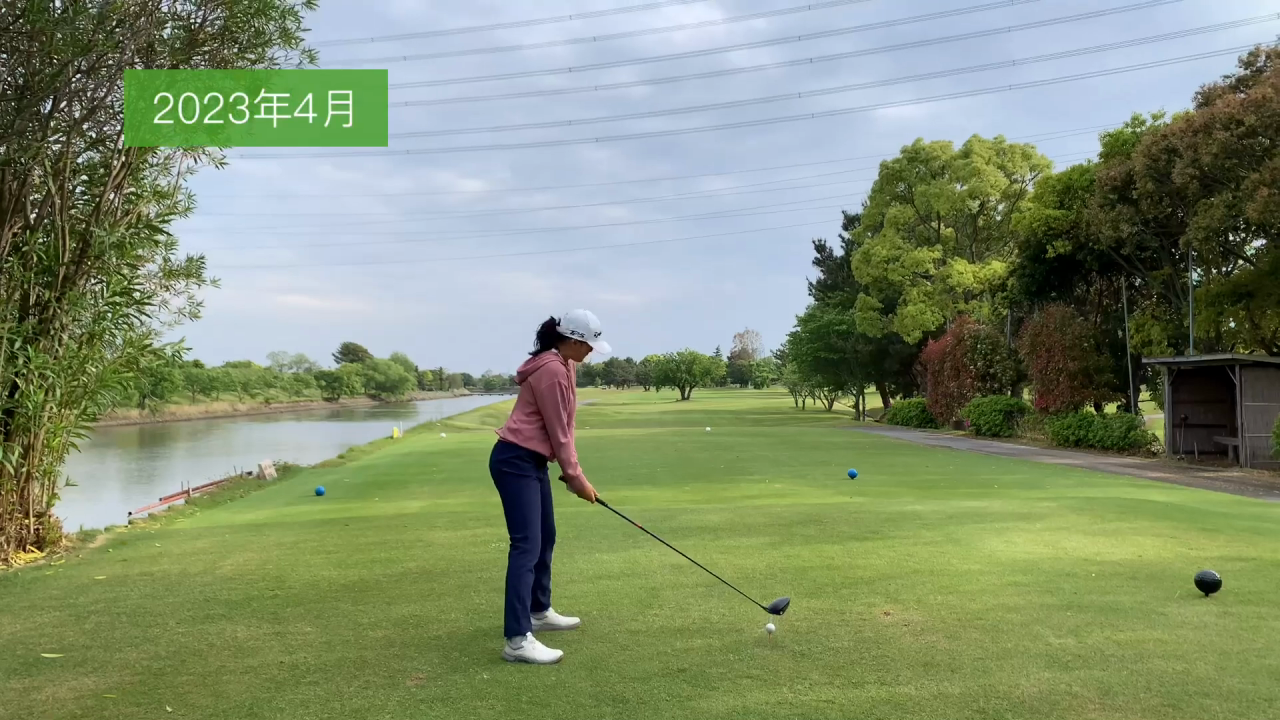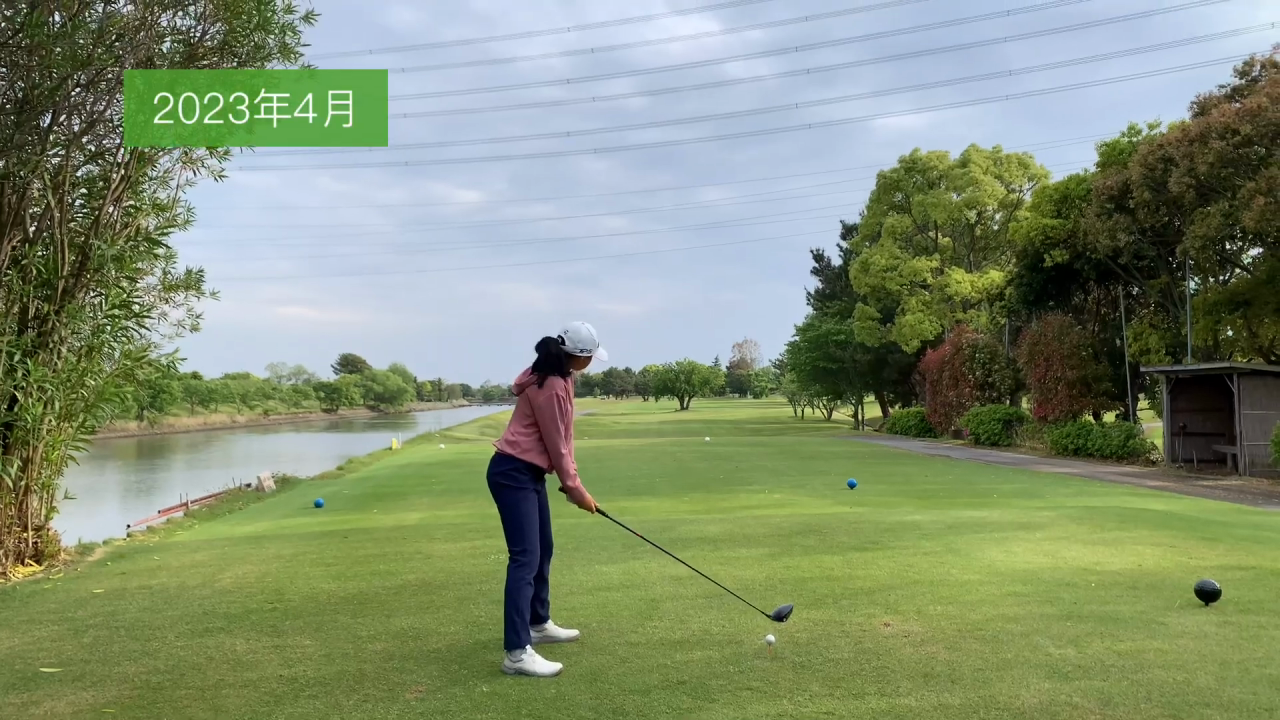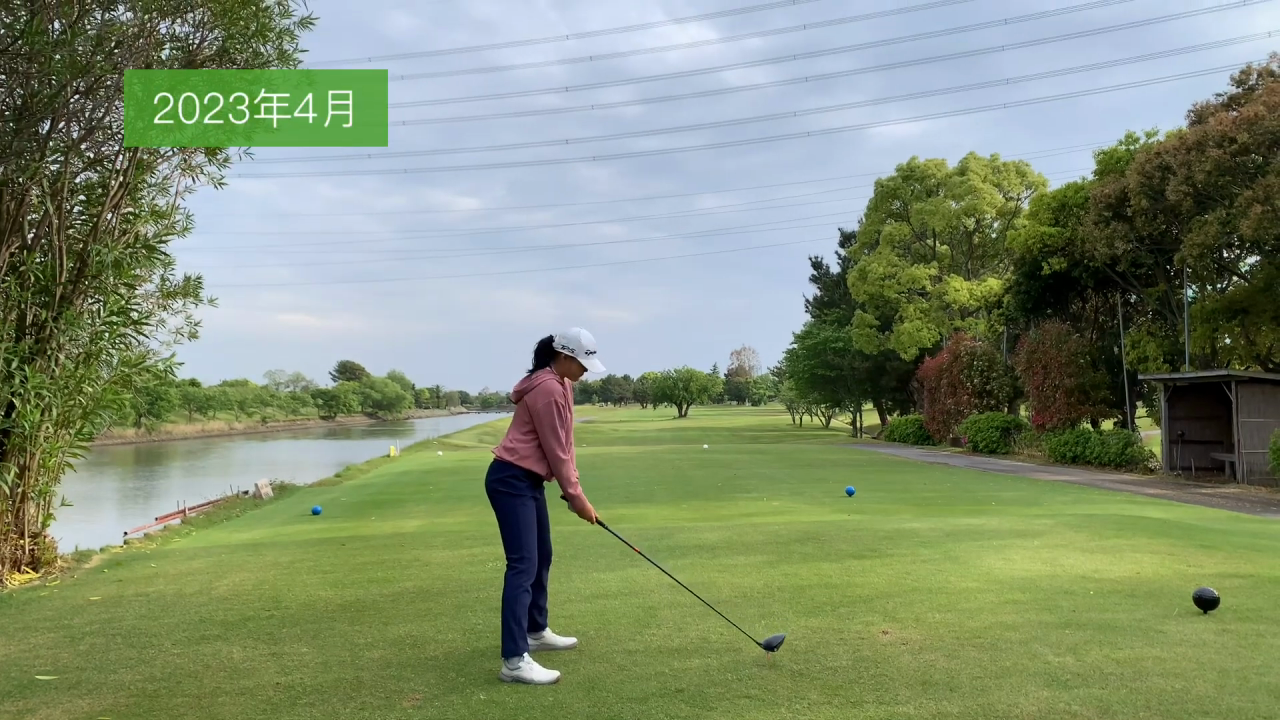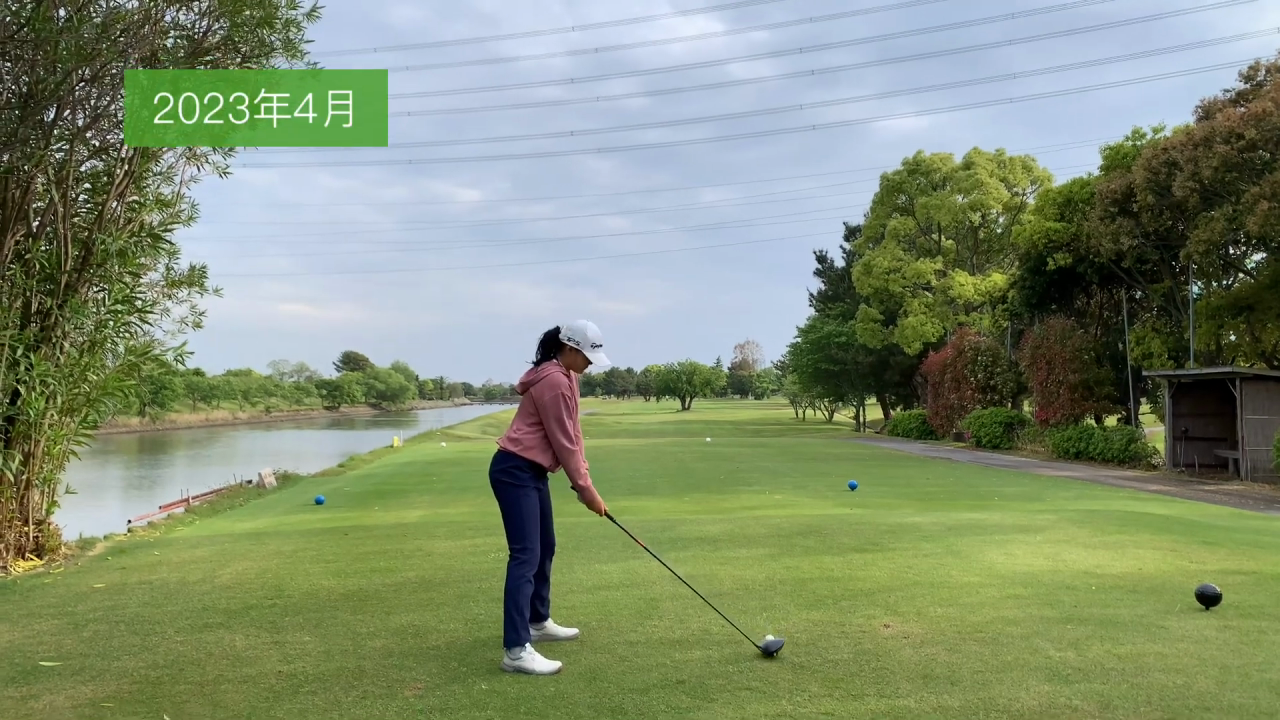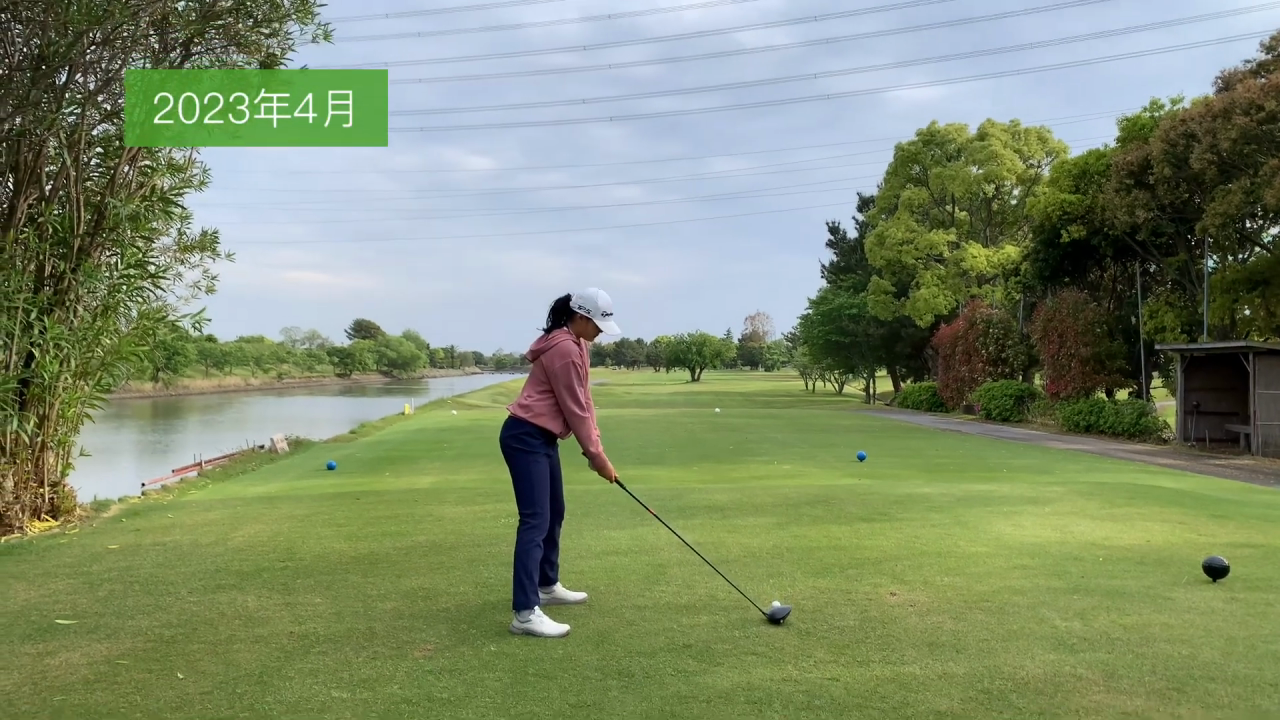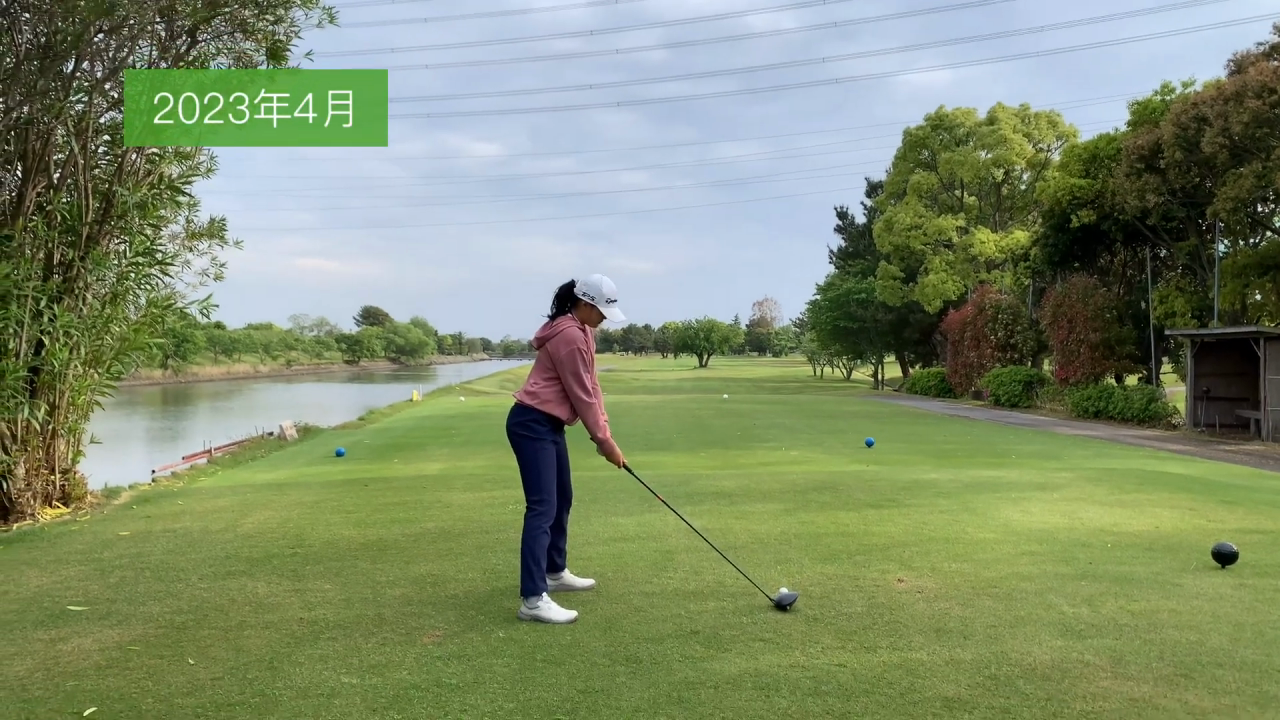
dt=0.5s
person 1, frame 1
left shoulder: (564, 366)
right shoulder: (551, 372)
left elbow: (565, 426)
right elbow: (557, 432)
left wrist: (574, 469)
right wrist: (576, 478)
left hip: (531, 460)
right hip: (515, 460)
left knee: (545, 537)
right knee: (526, 544)
left ankle: (539, 612)
right ankle: (517, 639)
person 1, frame 2
left shoulder: (559, 377)
right shoulder: (550, 387)
left elbow: (562, 438)
right elbow: (555, 444)
left wrist: (573, 480)
right wrist: (576, 489)
left hip: (529, 472)
right hip: (512, 473)
left knee: (542, 549)
right knee: (525, 557)
left ankle: (538, 624)
right ankle: (517, 653)
person 1, frame 3
left shoulder: (559, 384)
right shoulder: (548, 390)
left elbow: (565, 443)
right elbow: (556, 451)
left wrist: (574, 488)
right wrist: (577, 498)
left hip: (528, 480)
right hip: (511, 480)
left knee: (542, 557)
right knee: (523, 565)
left ankle: (536, 632)
right ankle: (515, 660)
person 1, frame 4
left shoulder: (565, 376)
right shoulder: (554, 382)
left elbow: (573, 433)
right elbow: (563, 443)
left wrist: (585, 478)
right wrist: (586, 489)
left hip: (532, 471)
right hip: (515, 471)
left knee: (545, 548)
right knee: (525, 555)
left ankle: (538, 622)
right ankle: (516, 650)
person 1, frame 5
left shoulder: (575, 343)
right shoulder: (564, 350)
left elbow: (584, 400)
right elbow: (574, 410)
left wrist: (596, 445)
right wrist: (597, 456)
left hip: (542, 437)
right hip: (526, 437)
left knee: (554, 513)
right knee: (535, 520)
left ankle: (547, 586)
right ankle: (525, 613)
person 1, frame 6
left shoulder: (581, 330)
right shoulder: (569, 337)
left elbow: (591, 385)
right elbow: (581, 396)
left wrist: (605, 430)
right wrist: (605, 441)
left hip: (549, 424)
right hip: (532, 424)
left knee: (562, 500)
right knee: (543, 507)
left ankle: (555, 572)
right ankle: (533, 599)
